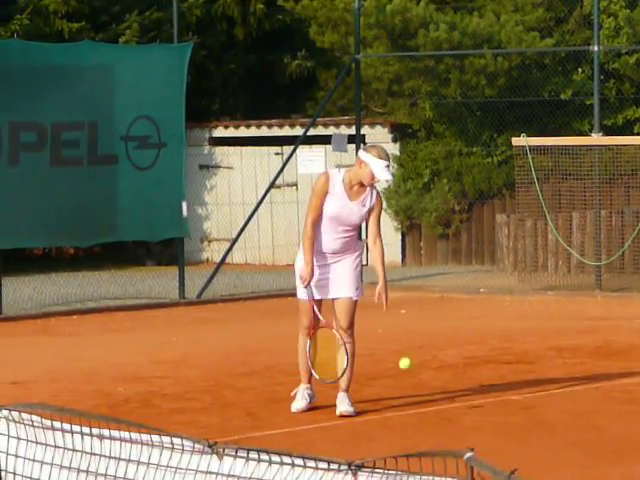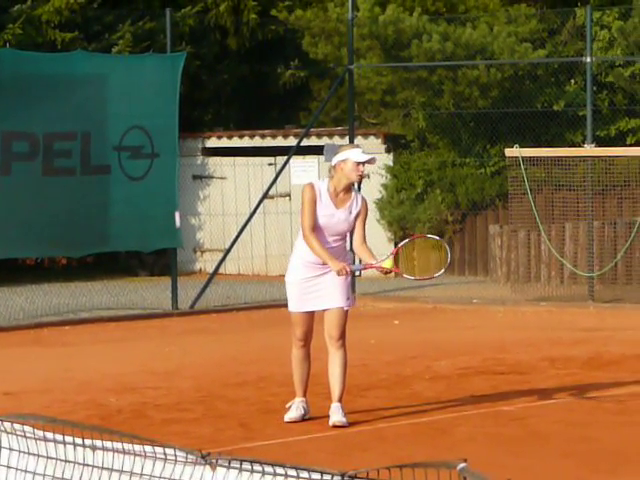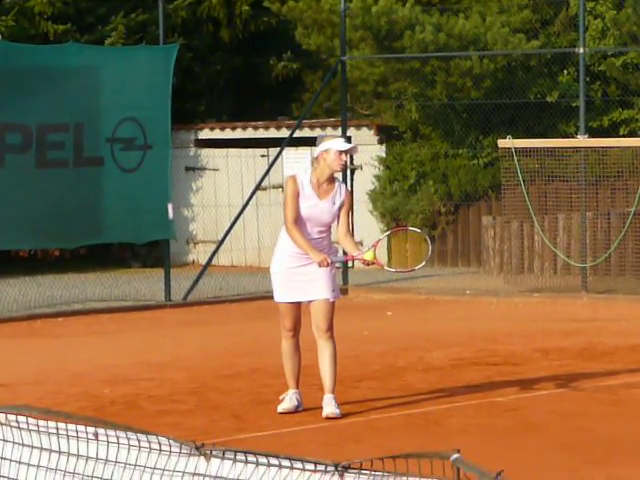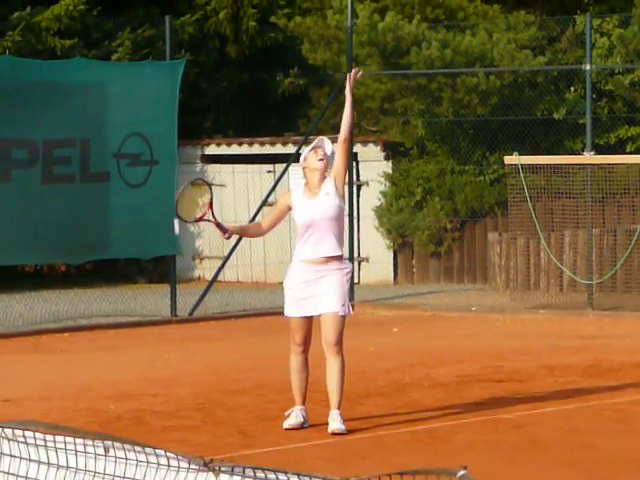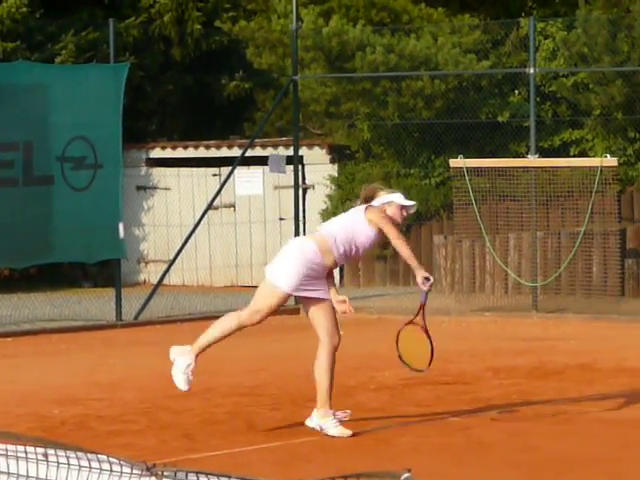
dt=1s
person 1, frame 1
left shoulder: (374, 198)
right shoulder: (327, 180)
left elbow: (374, 239)
right elbow: (310, 223)
left wrist: (382, 280)
right wrist: (308, 263)
left hip: (346, 261)
right hip: (312, 260)
left knee: (345, 329)
right knee: (307, 327)
left ankle: (343, 395)
right ankle: (305, 388)
person 1, frame 2
left shoulder: (359, 203)
right shoulder: (312, 190)
left elbow: (359, 243)
right elbow: (308, 233)
left wrist: (377, 263)
right wrist: (331, 260)
left hip: (336, 273)
right hip: (303, 270)
left knee: (336, 340)
right knee: (300, 340)
left ankle: (337, 406)
right ankle: (300, 401)
person 1, frame 3
left shoulder: (343, 193)
right shoulder: (295, 183)
left elbow: (343, 233)
right elbow: (291, 224)
left wrist: (360, 254)
right wrist: (312, 252)
left hip: (321, 266)
right hip: (288, 263)
left knee: (324, 332)
right knee: (289, 332)
left ankle: (329, 398)
right ankle: (293, 394)
person 1, frame 4
left shoulder: (336, 182)
right shoulder: (292, 197)
left elbow: (344, 139)
right elbow: (262, 227)
left wrist: (348, 95)
right wrist: (237, 229)
left hip: (333, 273)
right hip: (302, 274)
left knee: (333, 345)
right knee: (299, 346)
left ankle: (335, 414)
right ankle: (299, 410)
person 1, frame 5
left shoulder: (360, 232)
right shoulder: (375, 212)
right elbow: (398, 242)
left wrist: (334, 294)
right wrist: (419, 270)
left hip: (316, 269)
right hip: (302, 258)
left knee: (330, 340)
right knee: (251, 316)
left ankle: (322, 412)
right ankle: (190, 354)
